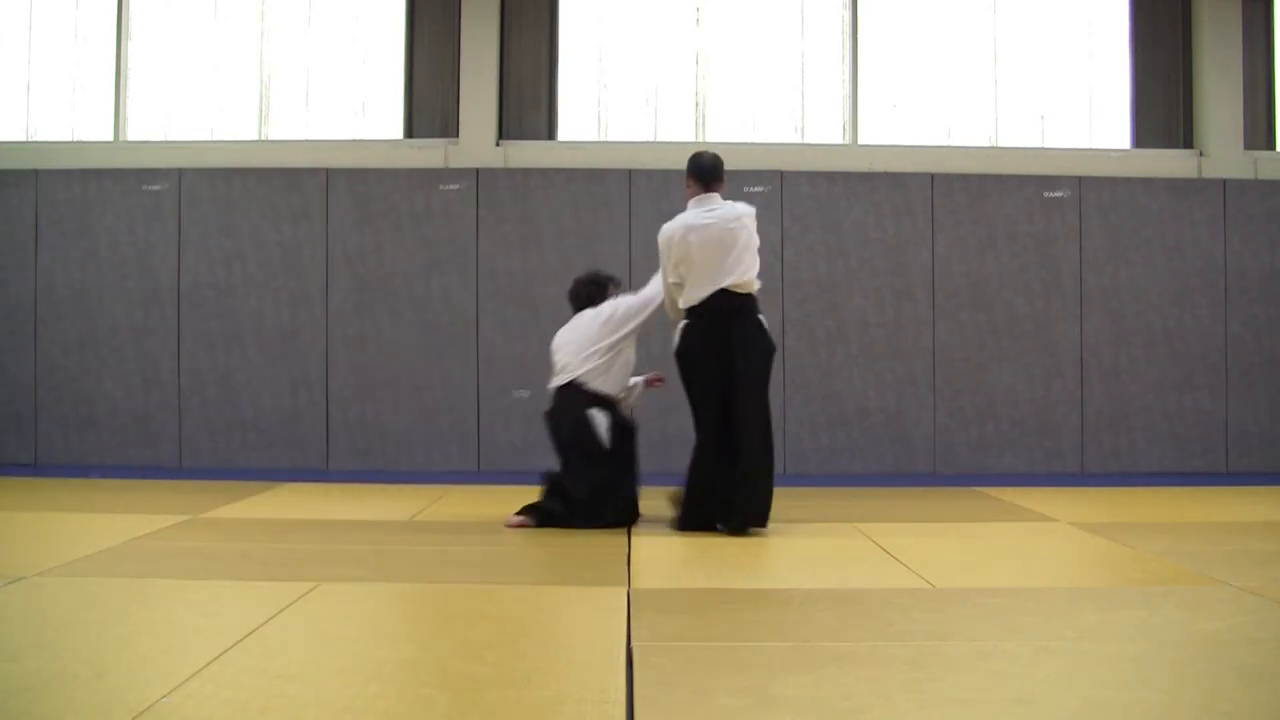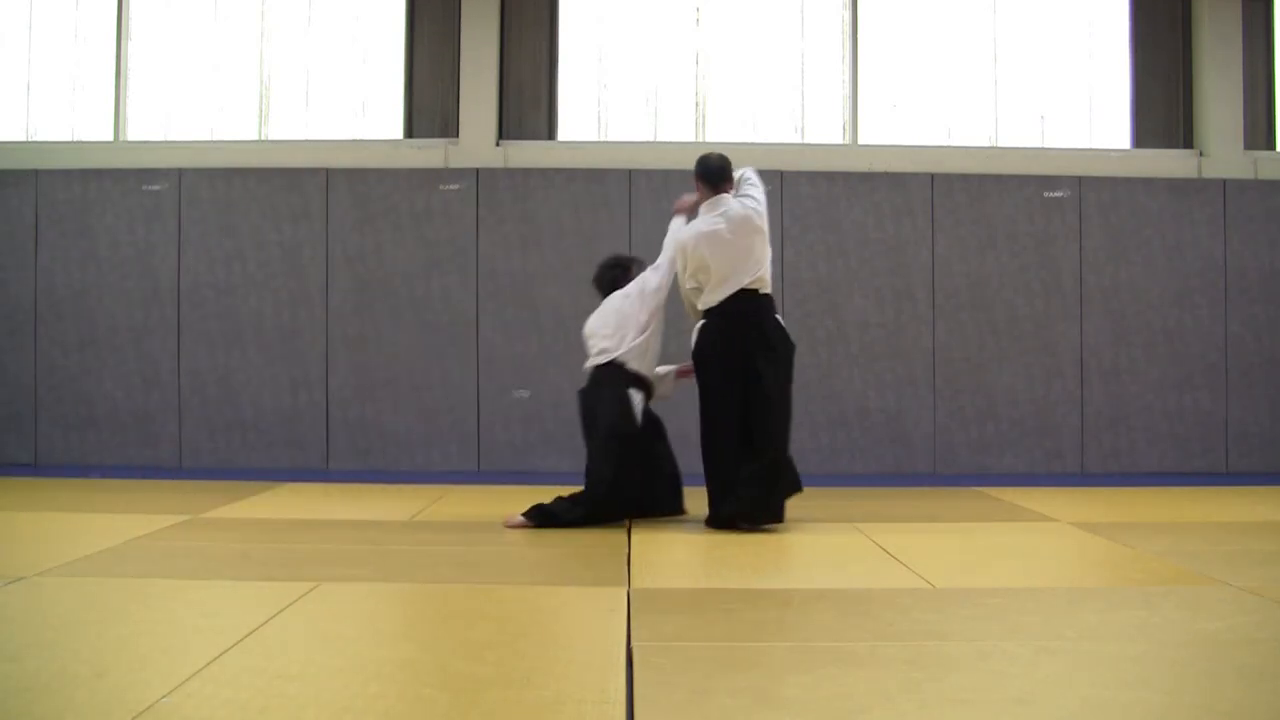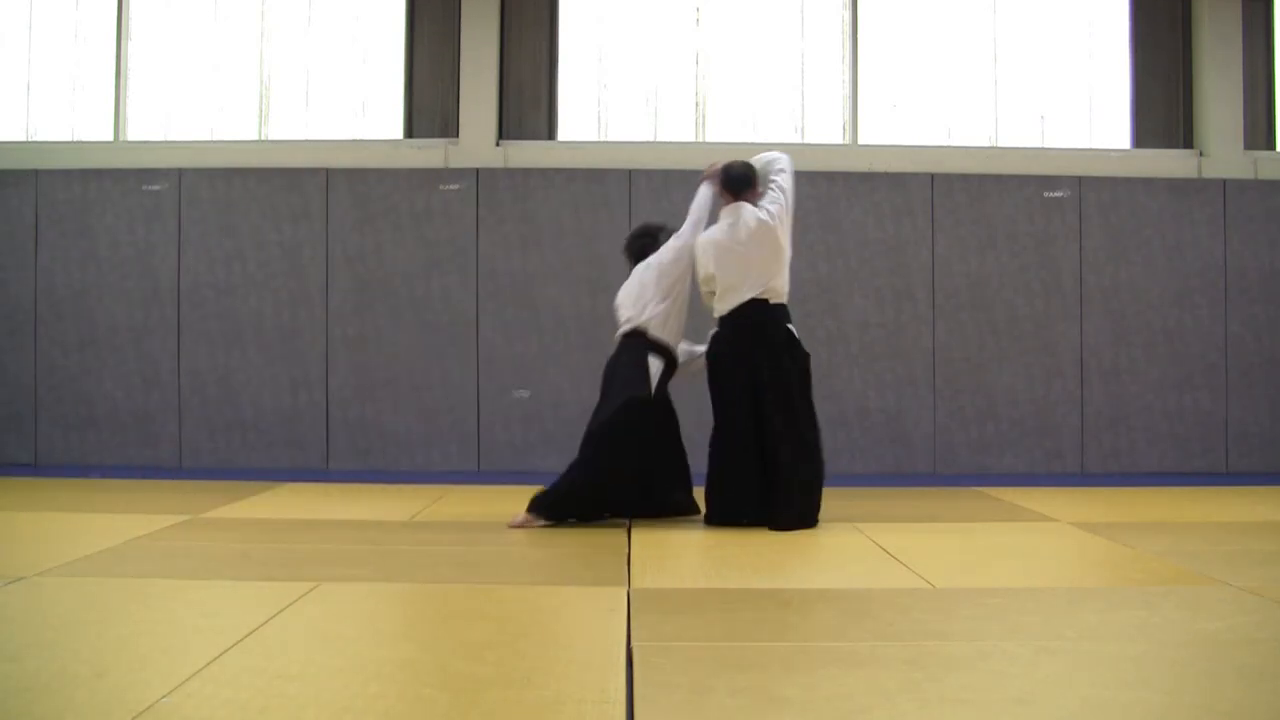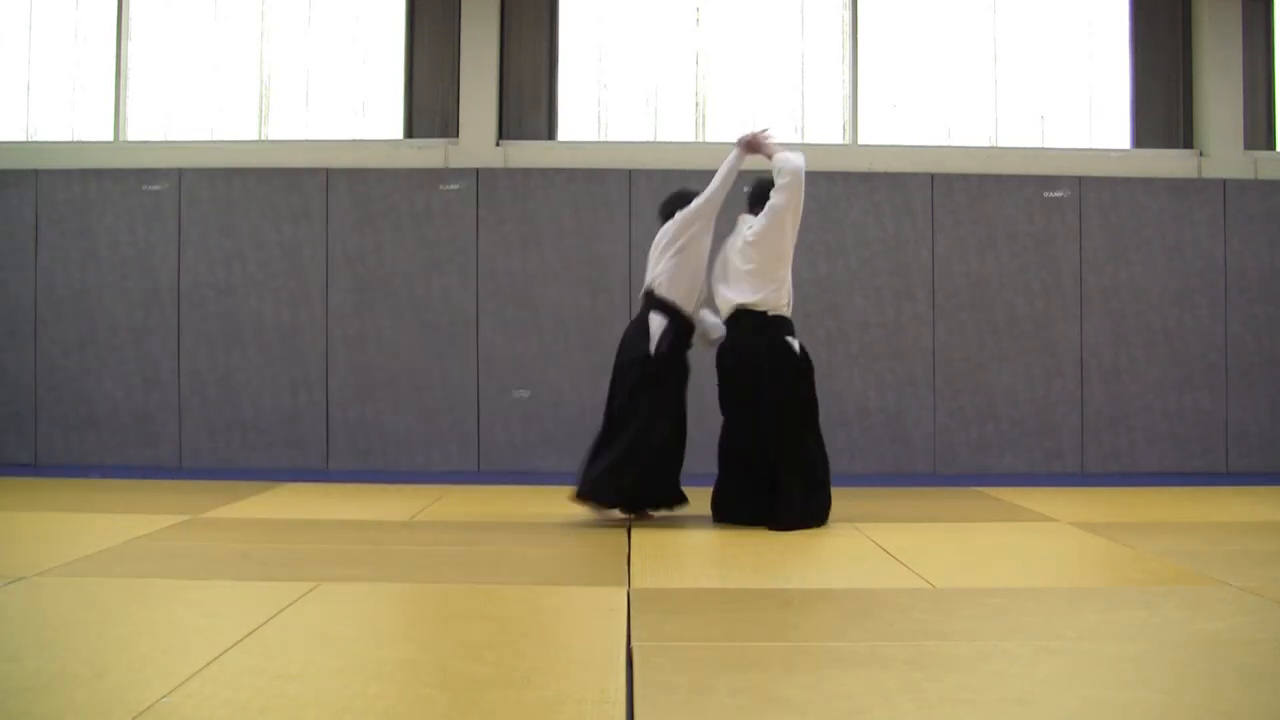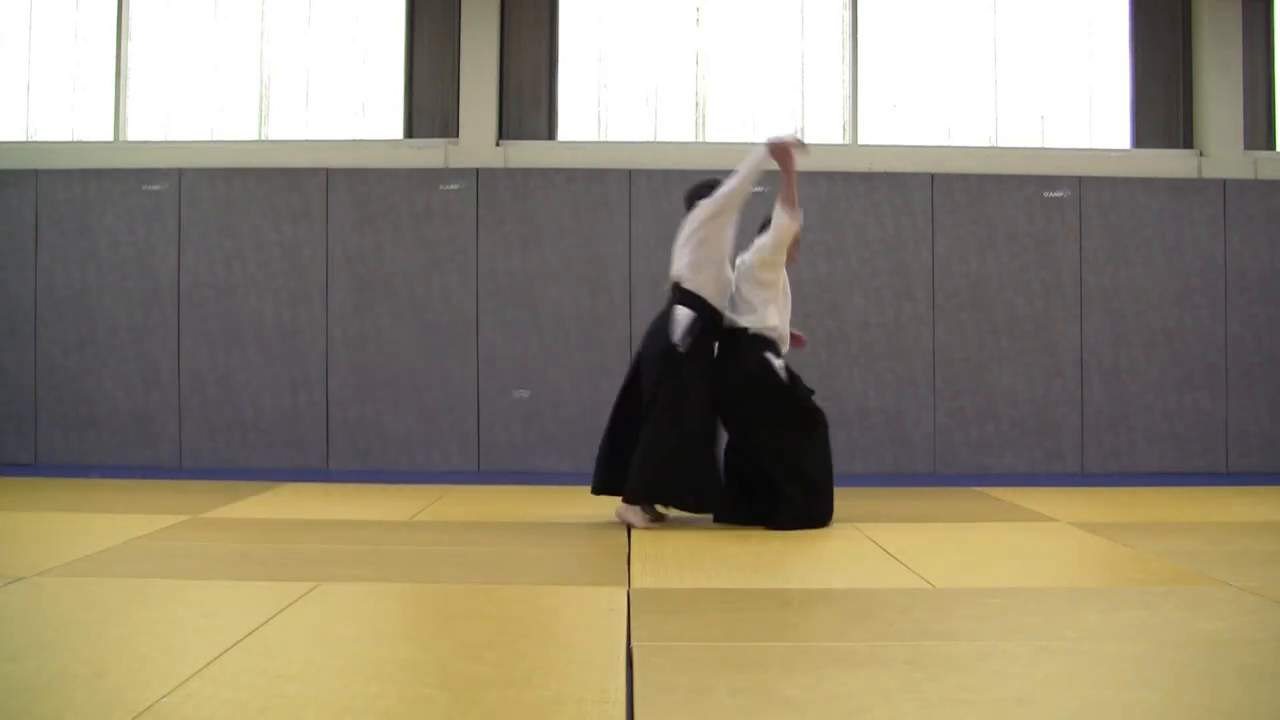
dt=0.2s
person 1, frame 1
left shoulder: (672, 231)
right shoulder: (744, 215)
left elbow: (672, 293)
left hip: (700, 328)
right hip: (744, 322)
left knee: (711, 420)
right knee: (747, 419)
left ankle: (704, 509)
right ankle: (741, 511)
person 1, frame 2
left shoulder: (688, 237)
right shoulder: (754, 209)
left elbow: (691, 294)
right elbow: (749, 176)
right wrist: (717, 194)
left hip: (717, 330)
right hip: (760, 322)
left knee: (723, 422)
right knee: (766, 417)
left ankle: (728, 508)
right ankle: (756, 505)
person 1, frame 3
left shoulder: (707, 242)
right shoulder: (772, 218)
left elbow: (710, 296)
right elbow: (780, 163)
right wrist: (749, 174)
left hip: (730, 336)
right hip: (772, 330)
left knee: (734, 426)
right knee: (786, 424)
left ankle: (734, 509)
right ankle: (790, 510)
person 1, frame 4
left shoulder: (729, 246)
right shoulder: (768, 228)
right elbow: (793, 169)
right wrist: (765, 149)
left hip: (735, 343)
right hip: (772, 340)
left knee: (743, 431)
right knee: (792, 430)
left ankle: (740, 507)
right ankle: (794, 509)
person 1, frame 5
left shoulder: (747, 266)
right shoulder: (763, 257)
right elbow: (788, 219)
left wrist: (780, 335)
right wrist: (786, 163)
left hip: (733, 360)
right hip: (755, 362)
left knee: (752, 437)
right knee: (802, 431)
left ankle: (742, 508)
right ankle: (798, 509)
person 2, frame 1
left shoulder: (564, 334)
right shoulder: (610, 316)
right elbow: (652, 294)
left wrist: (640, 383)
left hip: (565, 415)
right hip: (588, 419)
right knee: (609, 508)
right ankle: (540, 514)
person 2, frame 2
left shoulder: (596, 322)
right shoulder: (637, 297)
right elbow: (666, 261)
left wrist: (671, 374)
right wrist: (680, 217)
left hip: (600, 395)
right hip: (620, 401)
right knee: (610, 487)
right ankle: (538, 515)
person 2, frame 3
left shoulder: (630, 290)
right shoulder: (661, 264)
right elbow: (692, 226)
left wrist: (705, 352)
right wrist: (708, 185)
left hip: (629, 368)
right hip: (640, 372)
left knee: (656, 448)
right knee: (610, 450)
right ankle: (546, 508)
person 2, frame 4
left shoulder: (682, 247)
right shoulder: (677, 230)
left elbow: (694, 312)
right elbow: (712, 194)
left wrist: (730, 330)
right wrist: (740, 150)
left hip: (658, 337)
right hip: (654, 338)
left knee: (658, 421)
right knee: (645, 419)
left ankle: (637, 496)
right ankle: (600, 490)
person 2, frame 5
left shoulder: (711, 243)
right shoulder: (702, 221)
left elbow: (718, 303)
right elbow: (734, 191)
right wrist: (769, 151)
left hip: (688, 335)
right hip: (682, 335)
left knee: (679, 419)
right knee: (673, 420)
right ankle: (637, 500)
